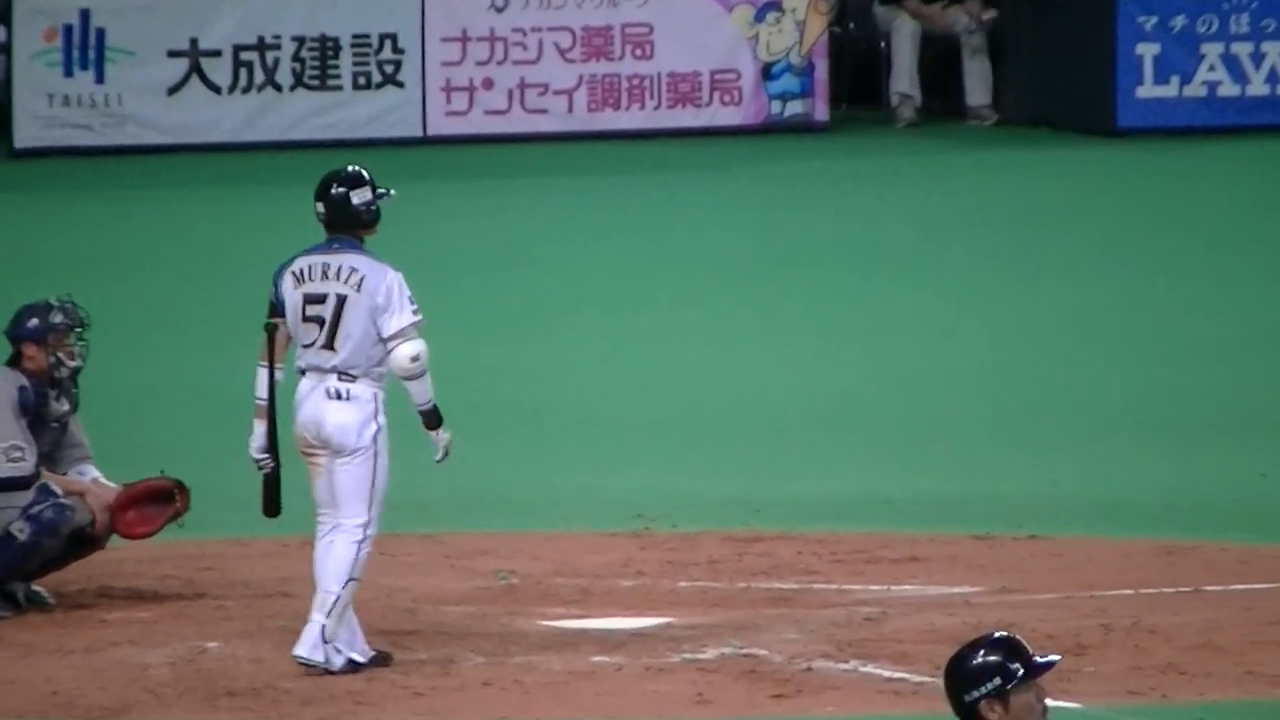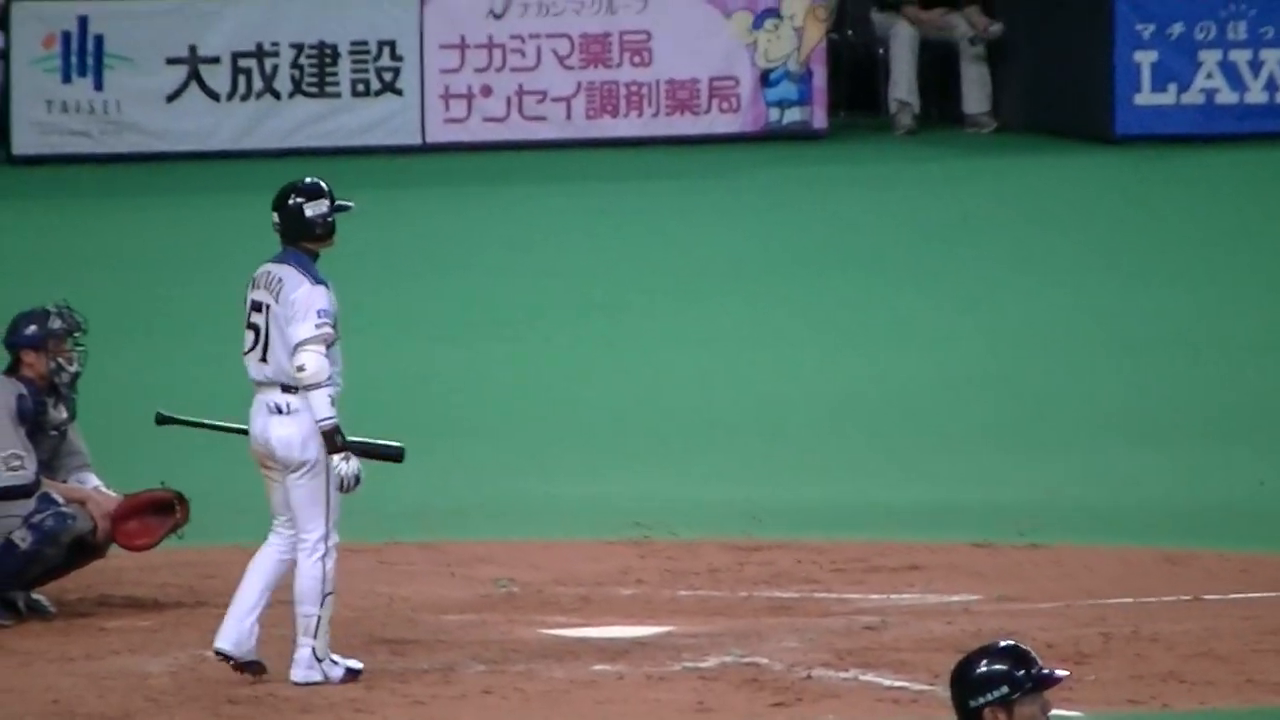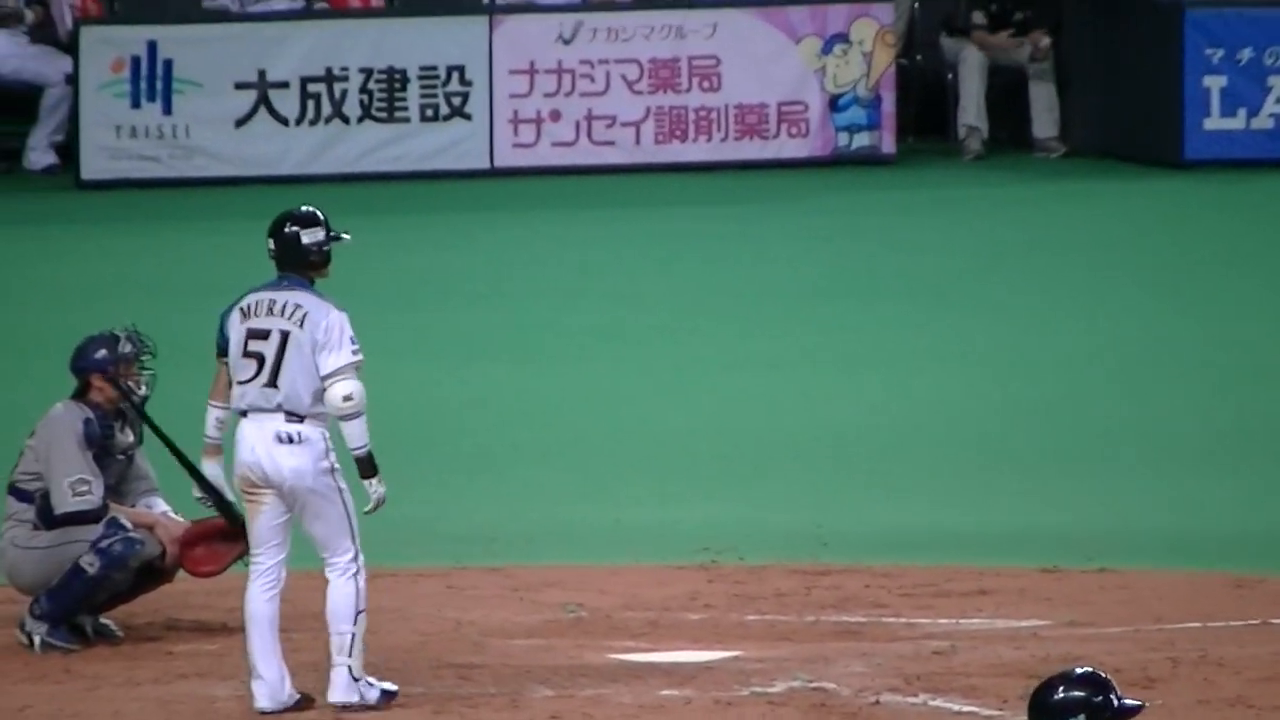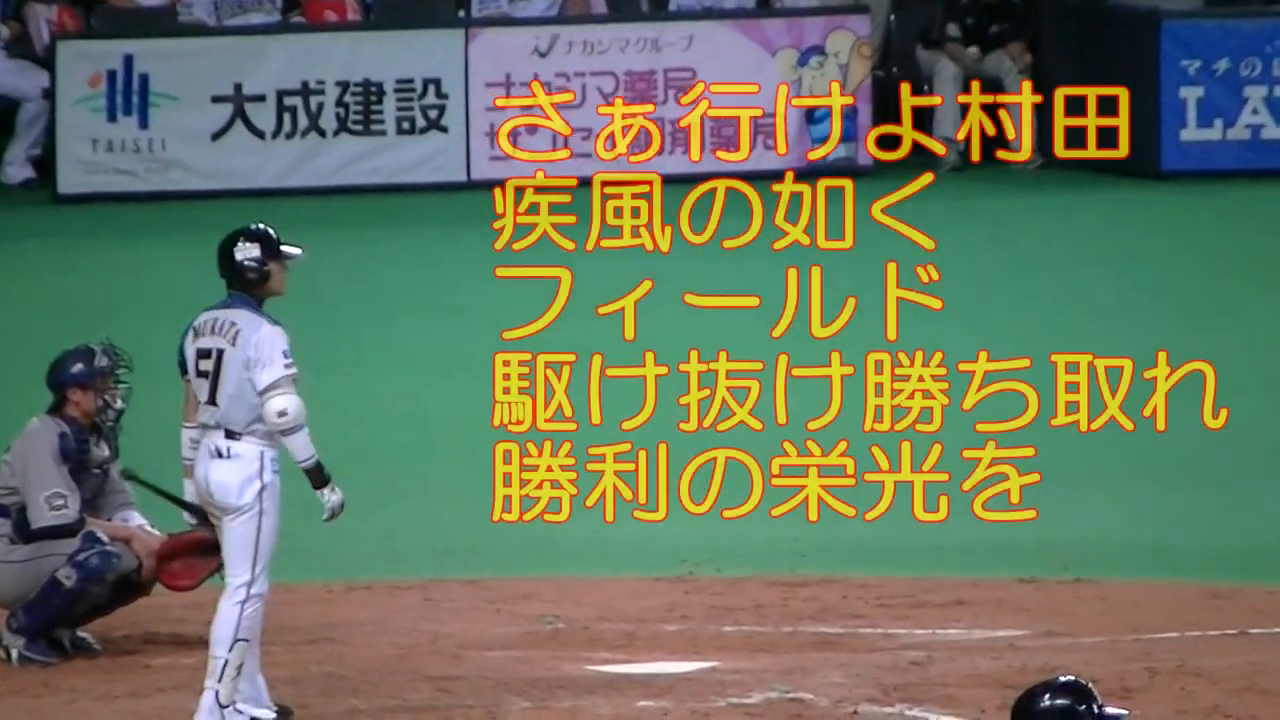
dt=0.7s
person 1, frame 1
left shoulder: (291, 271)
right shoulder: (381, 276)
left elbow: (275, 350)
right elbow: (408, 359)
left wrist: (261, 422)
right wrist: (434, 420)
left hip: (308, 403)
right hip: (357, 407)
left knee: (331, 527)
right knee: (354, 530)
left ankle: (346, 646)
right ankle: (318, 639)
person 1, frame 2
left shoulder: (262, 277)
right shoulder: (308, 287)
right elbow: (311, 373)
right wrist: (338, 444)
left hip: (263, 416)
right hip: (299, 423)
left knee: (285, 533)
right knee: (317, 542)
left ankle: (235, 637)
right ankle: (312, 658)
person 1, frame 3
left shoulder: (240, 309)
right shoulder: (325, 315)
left elbow: (222, 389)
right elbow: (346, 401)
left wrist: (210, 455)
right wrist: (370, 470)
left hip: (250, 443)
right hip: (302, 447)
left knee: (265, 568)
right knee: (344, 562)
left ankle: (270, 688)
right ankle: (347, 679)
person 1, frame 4
left shoulder: (200, 326)
right shoulder: (263, 332)
left elbow: (191, 410)
right elbow: (284, 417)
left wrist: (190, 479)
right wrist: (322, 482)
left hip: (209, 463)
right hip: (248, 465)
left knee: (248, 585)
right knee: (245, 588)
person 2, frame 1
left shoulder: (59, 391)
left elbow: (76, 462)
left wrist: (110, 492)
right wrist: (85, 489)
left knee: (102, 512)
right knee: (55, 511)
person 2, frame 2
left shoulder: (58, 400)
left elbow: (76, 469)
left wrist: (108, 499)
right wrist: (87, 496)
left knee: (101, 522)
right knee: (58, 517)
person 2, frame 3
left shoulder: (123, 423)
right shoulder: (66, 420)
left elbow: (142, 493)
right elbow: (80, 508)
left wrist: (173, 524)
right wrist: (154, 521)
left hip: (82, 542)
right hip: (30, 549)
left knee: (167, 548)
right knee: (125, 540)
left ankle: (79, 612)
right ankle: (42, 617)
person 2, frame 4
left shoulder: (99, 438)
right shoulder: (42, 436)
left elbow: (120, 507)
right elbow: (56, 522)
left wrist: (152, 539)
right wrist: (130, 534)
left hip: (50, 554)
left knee: (140, 563)
right knee: (102, 556)
left ankle: (56, 626)
